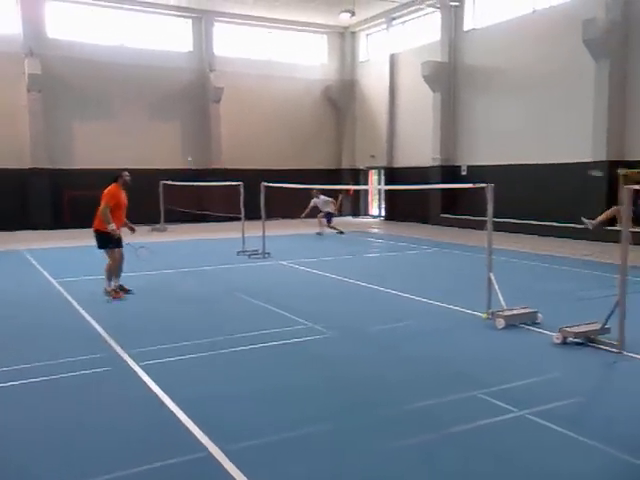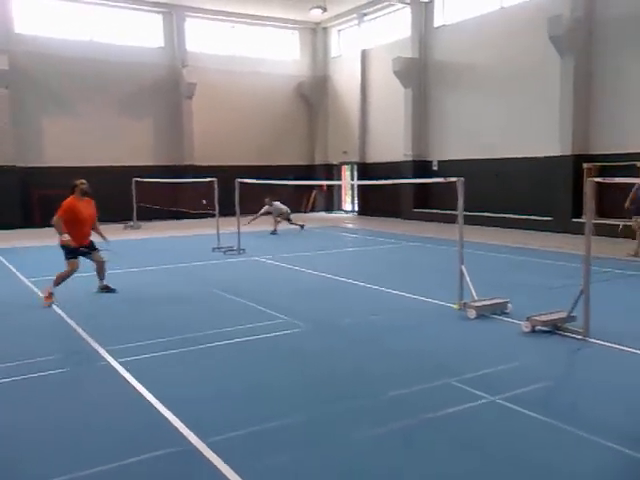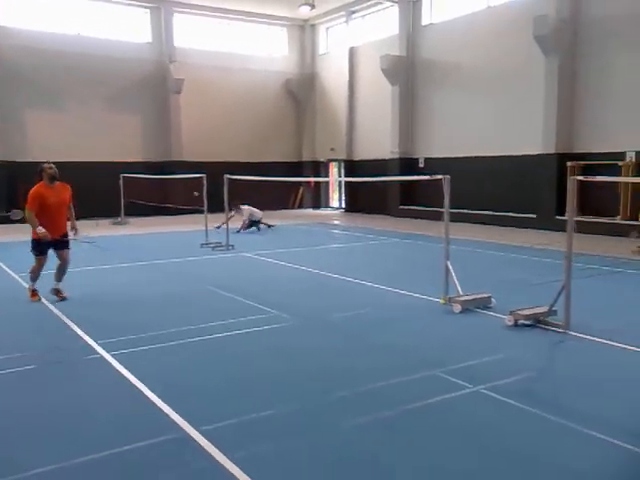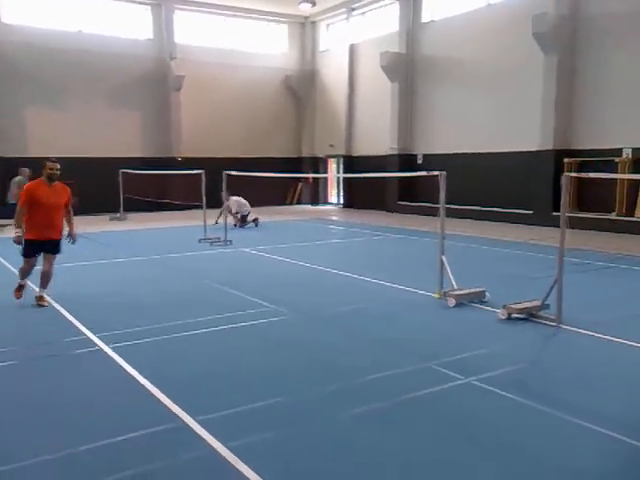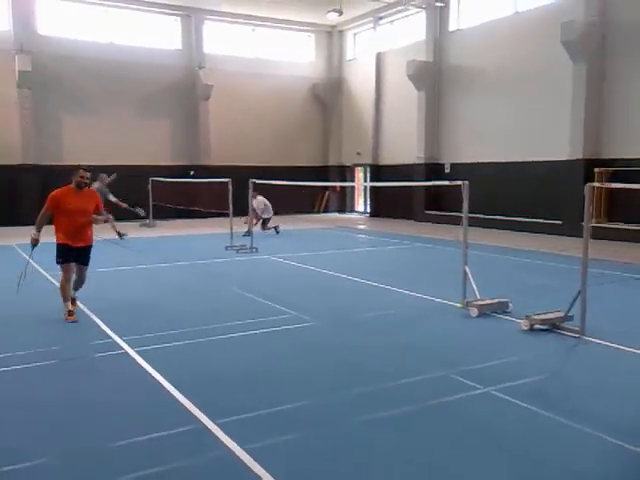
dt=0.3s
person 1, frame 1
left shoulder: (122, 192)
right shoulder: (112, 191)
right elbow: (104, 210)
left wrist: (128, 225)
right wrist: (112, 227)
left hip: (112, 230)
right hip: (104, 230)
left knee: (120, 256)
right knee: (114, 257)
left ankle: (117, 284)
right ankle: (109, 288)
person 1, frame 2
left shoulder: (91, 203)
right shoulder: (70, 203)
left elbow: (94, 222)
right elbow: (56, 221)
left wrist: (101, 234)
right wrist: (66, 237)
left hip: (85, 241)
right hip: (69, 243)
left knee: (100, 261)
right knee: (73, 268)
left ankle: (102, 285)
right ankle: (49, 291)
person 1, frame 3
left shoulder: (66, 188)
right shoulder: (37, 191)
left elbow: (69, 207)
right elbow: (29, 214)
left wrist: (73, 222)
right wrist: (40, 230)
left hip: (61, 233)
right hip: (42, 235)
left knee: (65, 260)
right knee: (39, 265)
left ankle: (57, 287)
right ankle: (32, 288)
person 1, frame 4
left shoulder: (65, 190)
right shoulder: (31, 188)
left elbow: (68, 211)
right elbow: (20, 212)
left wrist: (71, 228)
right wrist: (18, 232)
left hip: (55, 236)
right hip: (33, 235)
left knee: (48, 267)
right knee: (28, 267)
left ankle: (41, 294)
right ankle: (21, 283)
person 1, frame 5
left shoulder: (94, 195)
right shoulder: (58, 195)
left elbow: (103, 215)
right elbow: (44, 215)
left wrist: (99, 219)
right wrist: (36, 234)
left hip: (85, 242)
right hip: (65, 242)
left knee: (81, 275)
right knee: (67, 275)
left ankle: (73, 295)
right ankle: (68, 309)
